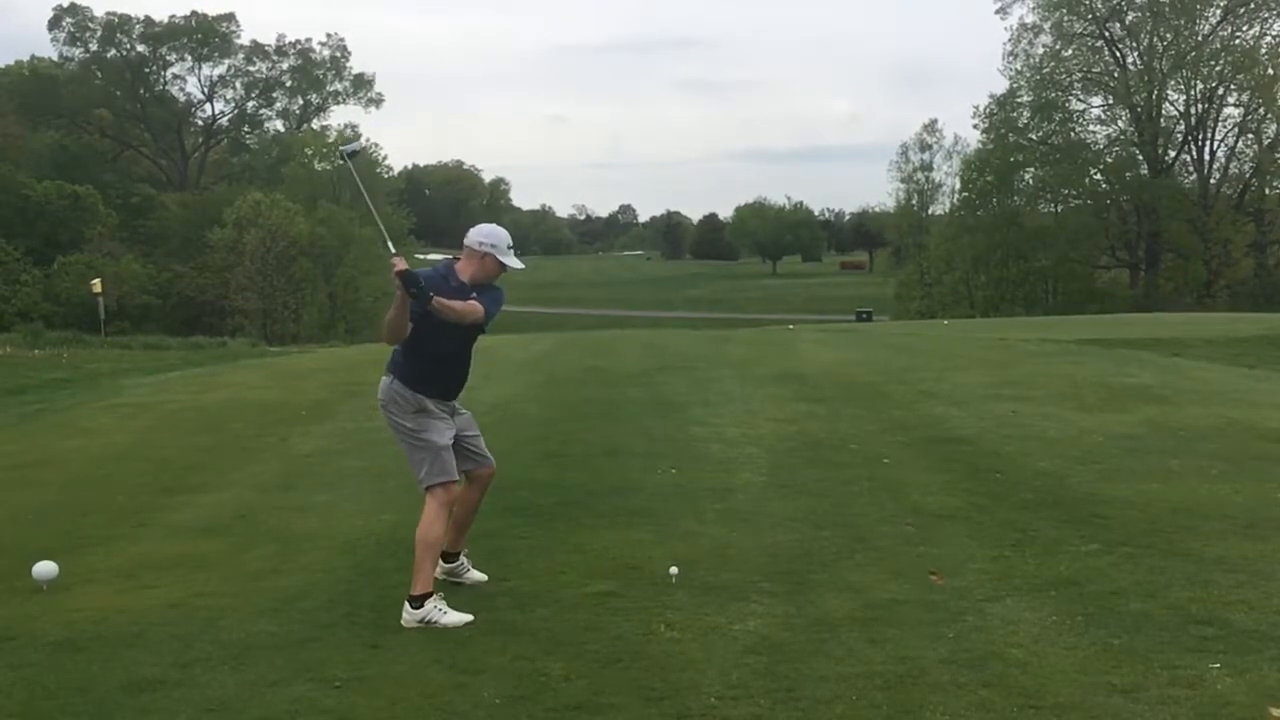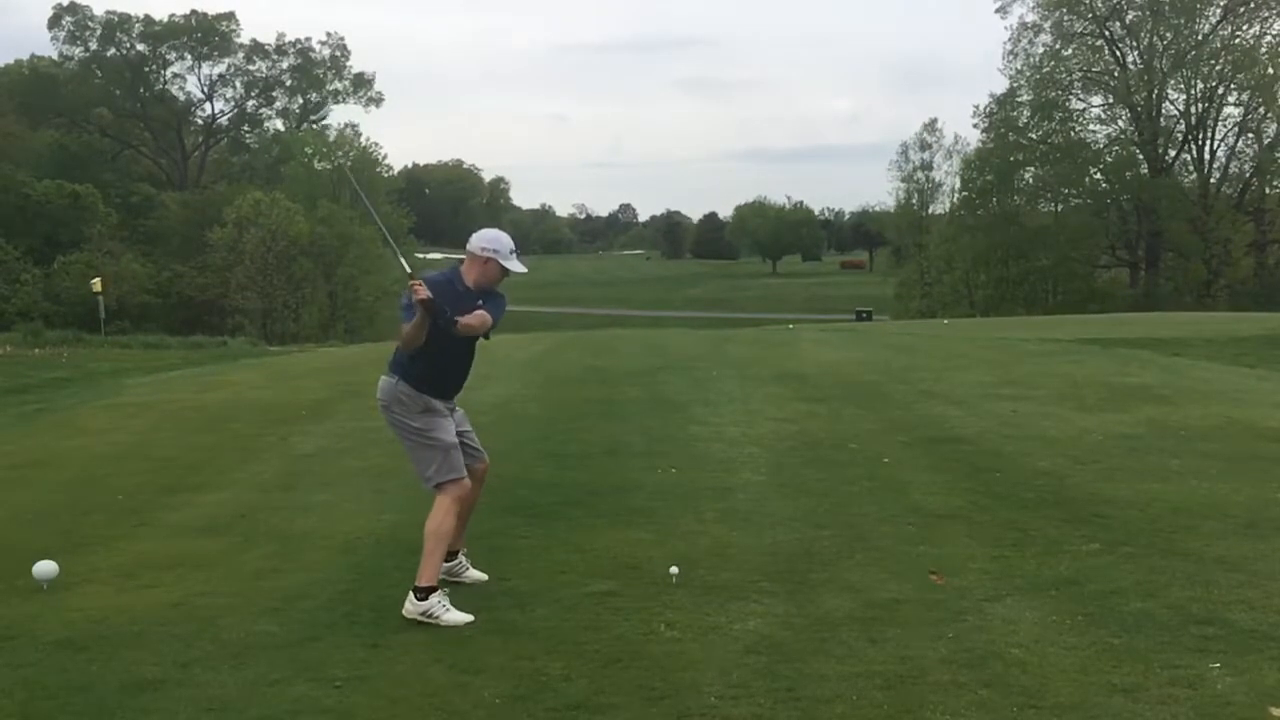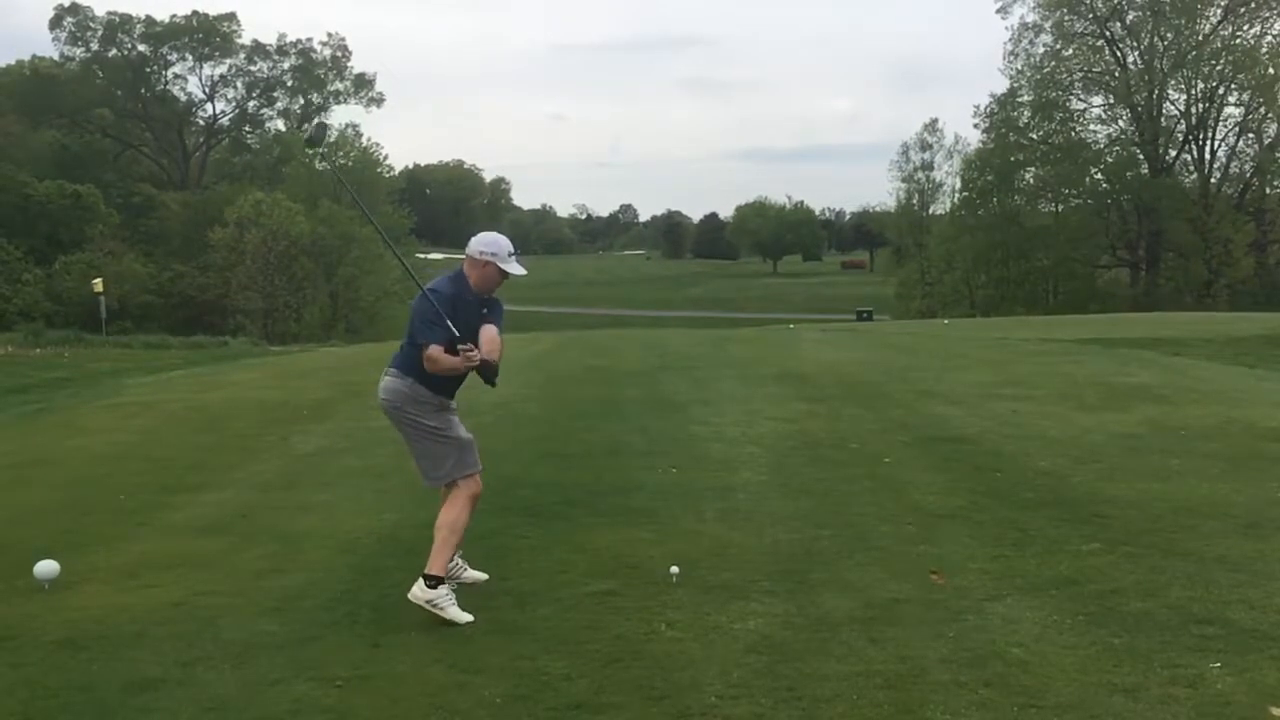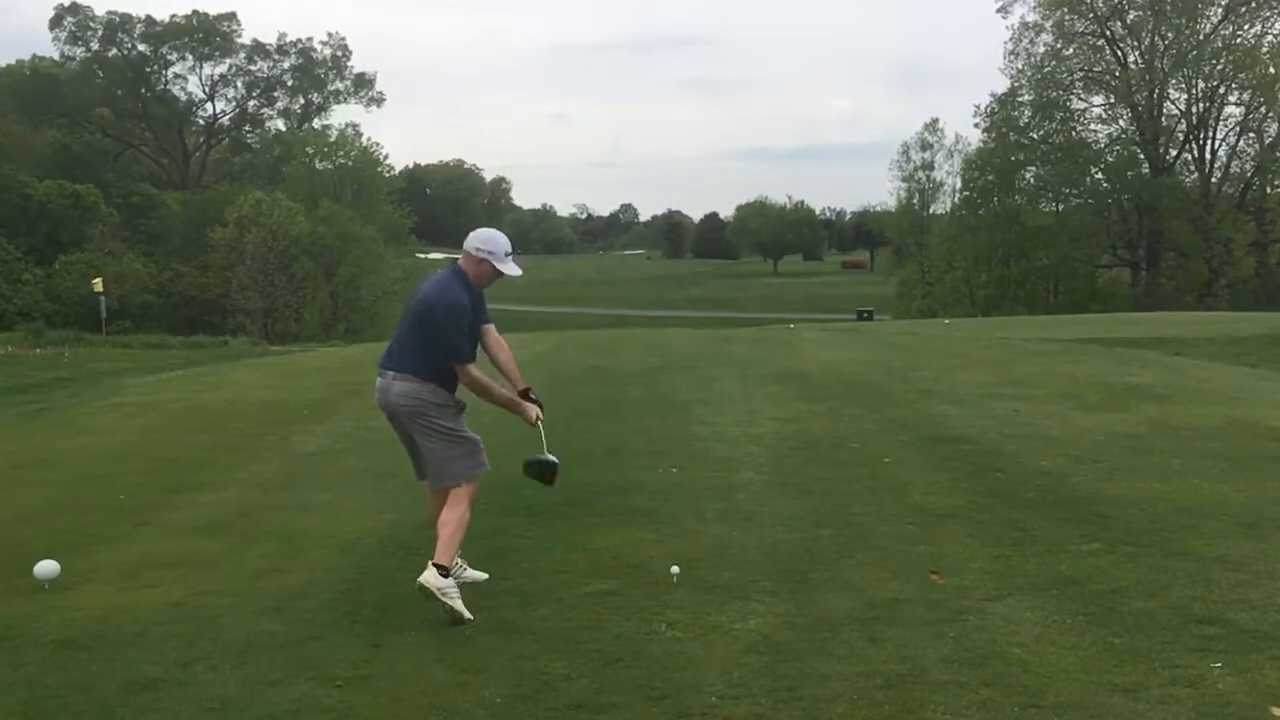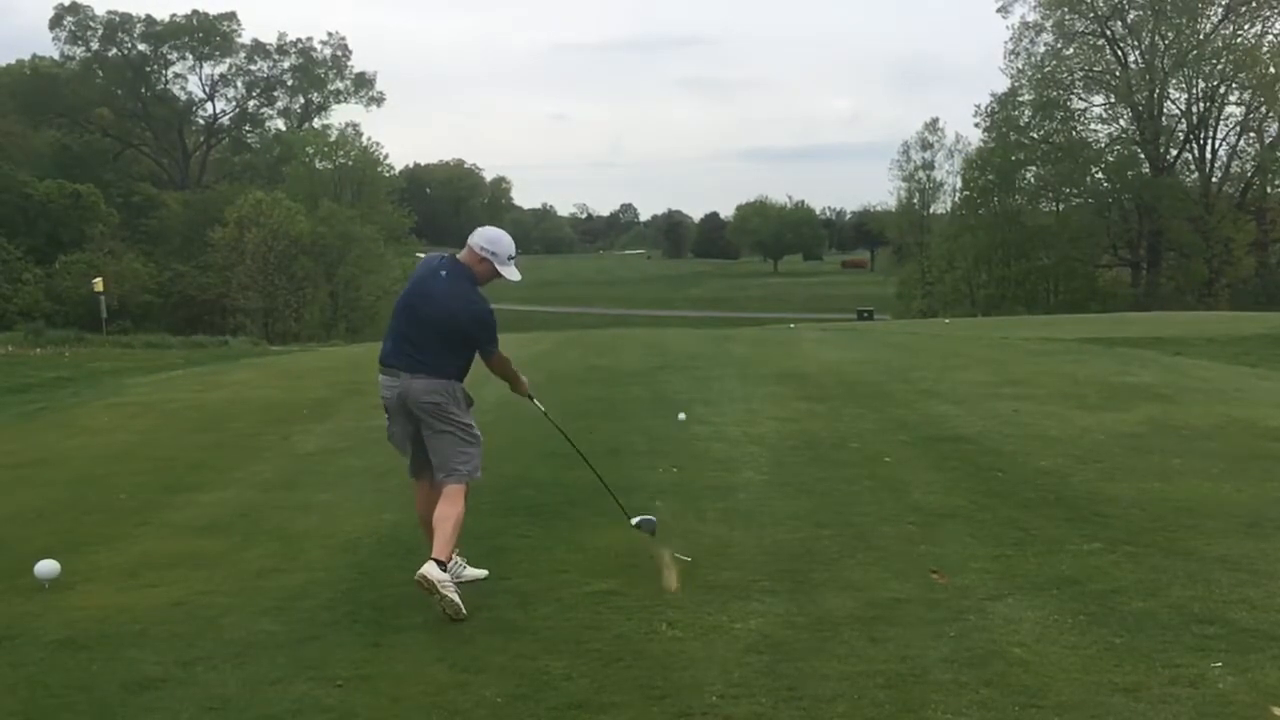
dt=0.5s
person 1, frame 1
left shoulder: (490, 293)
right shoulder: (426, 280)
left elbow: (468, 314)
right elbow: (392, 337)
left wrist: (428, 299)
right wrist: (404, 292)
left hip: (444, 398)
right hip: (409, 397)
left knee: (482, 471)
right knee: (444, 490)
left ankle: (450, 558)
right ankle: (419, 602)
person 1, frame 2
left shoulder: (492, 298)
right shoulder: (430, 287)
left elbow: (478, 325)
right elbow: (407, 344)
left wrist: (448, 320)
right wrist: (422, 317)
left hip: (439, 397)
right hip: (409, 396)
left knee: (476, 467)
right knee: (455, 487)
left ankle: (450, 558)
right ankle: (424, 595)
person 1, frame 3
left shoulder: (489, 304)
right shoulder: (439, 295)
left elbow: (490, 339)
right elbow: (431, 360)
left wrist: (486, 362)
right wrist: (462, 364)
left hip: (426, 395)
right hip: (413, 394)
left knee: (459, 473)
right knee: (466, 484)
left ankle: (446, 560)
right ankle: (431, 584)
person 1, frame 4
left shoulder: (460, 287)
right shoulder: (452, 301)
left elbow: (492, 339)
right elbow: (467, 375)
left wrist: (524, 391)
right wrist: (518, 407)
left hip: (392, 387)
right hip: (421, 393)
left knee: (439, 476)
right knee: (462, 484)
left ankle: (446, 560)
right ankle: (439, 572)
person 1, frame 5
left shoulder: (429, 266)
right shoulder: (474, 306)
right elbow: (494, 360)
right wrist: (517, 381)
left hip: (392, 382)
right hip: (436, 390)
left knee: (425, 476)
right knee: (454, 481)
left ankle: (443, 559)
right ankle: (439, 565)
